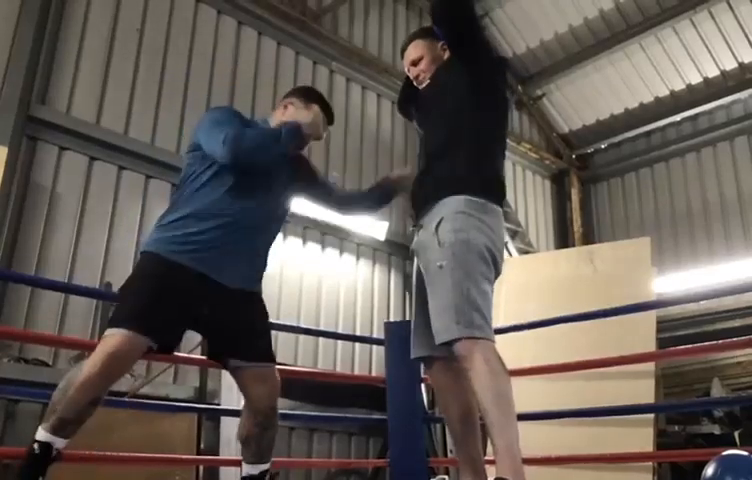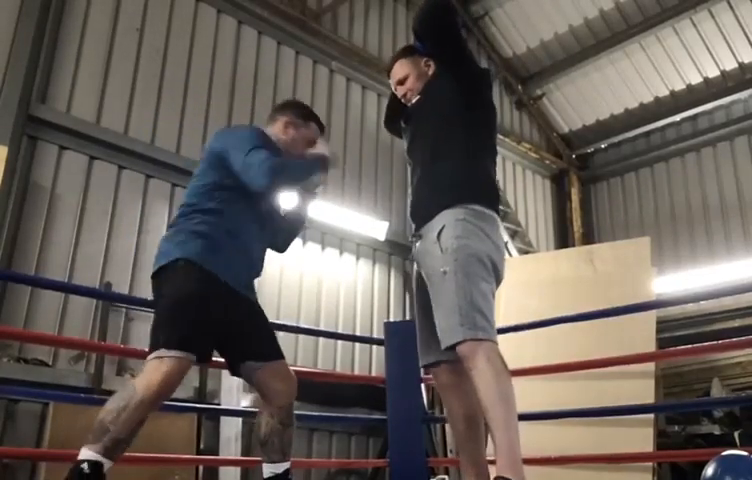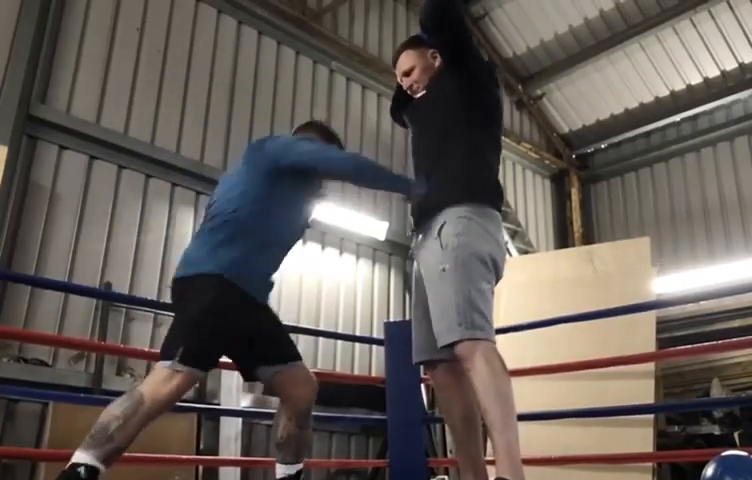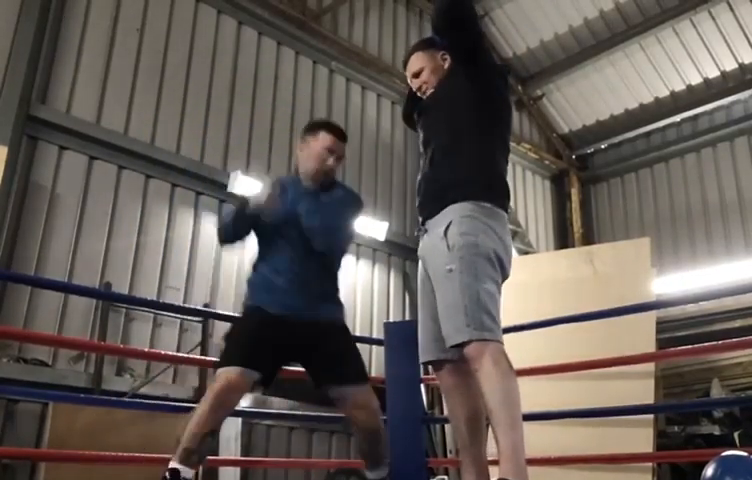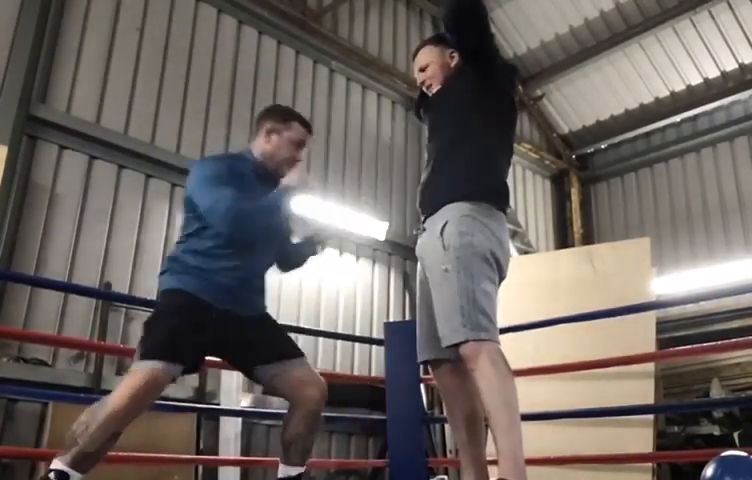
dt=1s
person 1, frame 1
left shoulder: (475, 71)
right shoulder: (434, 101)
right elbow: (403, 103)
left wrist: (428, 46)
right wrist: (417, 79)
left hip: (461, 216)
right hip: (434, 227)
left knee: (469, 341)
right knee: (441, 359)
person 1, frame 2
left shoulder: (463, 83)
right shoulder: (423, 116)
right elbow: (391, 120)
left wrist: (414, 60)
right wrist: (404, 97)
left hip: (460, 224)
right hip: (430, 238)
left knee: (472, 342)
right knee: (445, 366)
person 1, frame 3
left shoulder: (468, 80)
right shoulder: (430, 108)
right elbow: (397, 111)
right wrist: (409, 86)
left hip: (462, 221)
right hip: (433, 232)
left knee: (470, 342)
right knee: (442, 362)
person 1, frame 4
left shoulder: (478, 80)
right shoulder: (437, 109)
right elbow: (408, 113)
left hip: (466, 220)
right hip: (437, 232)
left knee: (478, 344)
right knee: (448, 362)
person 1, frame 5
left shoulder: (484, 79)
right shoulder: (446, 106)
right elbow: (422, 106)
left hip: (465, 220)
right hip: (439, 230)
left knee: (475, 344)
right knee: (446, 361)
person 2, frame 1
left shoulder: (293, 164)
right shoulder: (221, 121)
left elbow: (343, 203)
right elbow: (236, 148)
left wrist: (390, 186)
right wrist: (292, 130)
left hip: (239, 284)
right hip: (174, 261)
left knee: (264, 389)
right knee: (115, 353)
person 2, frame 2
left shoulder: (260, 166)
right shoulder: (240, 138)
left elbow: (277, 241)
right elbow: (272, 178)
left wrist: (302, 207)
right wrist: (316, 162)
left hip: (234, 288)
right hip: (193, 270)
left knee: (281, 384)
right knee: (165, 373)
person 2, frame 3
left shoulder: (293, 177)
right shoulder: (278, 149)
right elbow: (344, 164)
left wrist: (301, 216)
right wrist: (408, 185)
left hip: (246, 293)
right hip: (213, 280)
left knee: (301, 389)
right knee: (169, 384)
person 2, frame 4
left shoulder: (341, 198)
right shoulder: (277, 191)
left elbow: (331, 241)
right elbow: (228, 232)
left wrist: (298, 197)
right wrist: (250, 208)
left hip: (324, 321)
right hip: (267, 311)
left knee: (366, 411)
right knee: (224, 388)
person 2, frame 5
left shoulder: (273, 194)
right shoulder: (215, 170)
left elbow: (283, 259)
right elbow: (231, 222)
left wrist: (309, 247)
right wrist: (284, 192)
left hip: (246, 309)
right hip: (191, 295)
left knee: (311, 390)
right knee: (140, 387)
